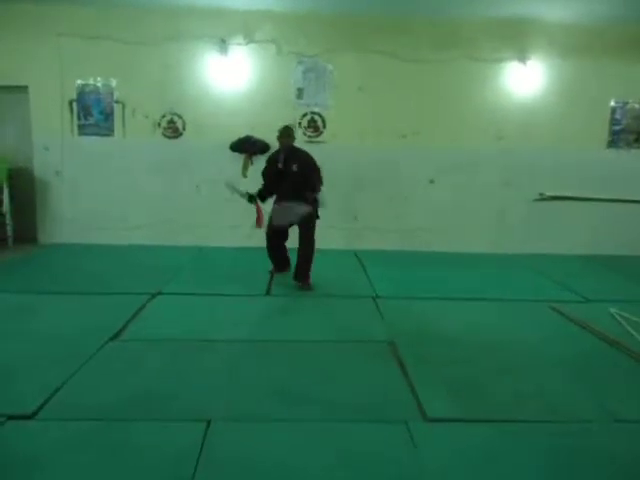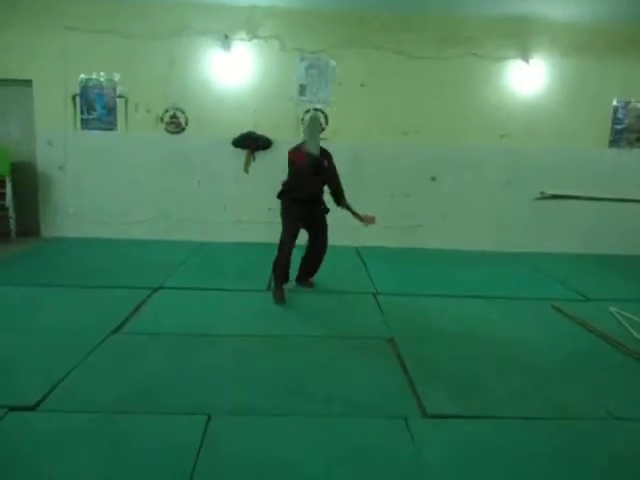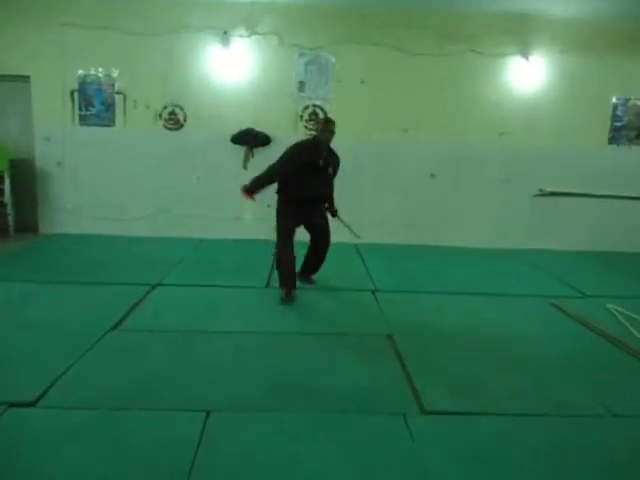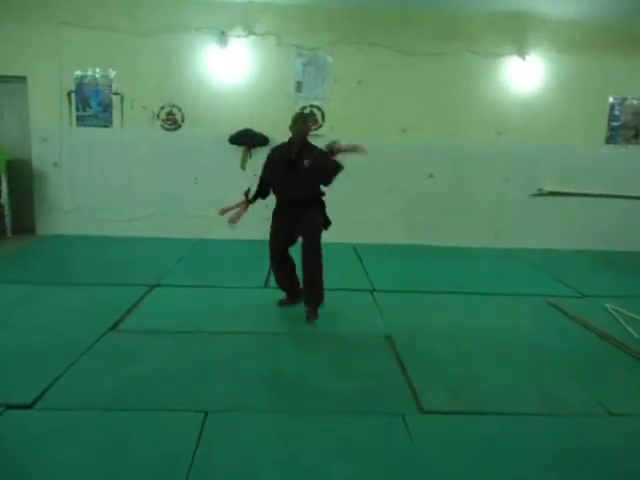
dt=0.5s
person 1, frame 1
left shoulder: (304, 157)
right shoulder: (273, 159)
left elbow: (315, 178)
right elbow: (270, 183)
left wrist: (310, 196)
right wrist: (259, 195)
left hip: (304, 205)
right hip: (282, 204)
left knee: (307, 240)
right knee: (273, 237)
left ankle: (303, 276)
right ankle: (281, 265)
person 1, frame 2
left shoulder: (324, 155)
right shoulder: (297, 153)
left elbow: (332, 180)
right elbow: (296, 179)
left wrist: (341, 200)
right wrist: (304, 165)
left hip: (314, 203)
right hip: (293, 203)
left knee: (319, 242)
right knee: (287, 241)
left ankle: (303, 277)
right ankle: (279, 284)
person 1, frame 3
left shoulder: (333, 158)
right shoulder: (301, 150)
right elbow: (278, 169)
left wrist: (330, 204)
right wrist: (255, 186)
left hip: (315, 205)
right hip: (290, 202)
left knee: (322, 241)
right knee: (284, 242)
left ankle: (306, 273)
right ankle: (288, 288)
person 1, frame 4
left shoulder: (317, 154)
right shoulder: (277, 153)
left elbow: (326, 178)
right elbow: (266, 180)
left wrist: (331, 158)
right wrist: (249, 199)
left hip: (310, 209)
right hip: (284, 209)
left knee: (311, 253)
right knee: (277, 252)
left ankle: (312, 304)
right ankle: (293, 293)
